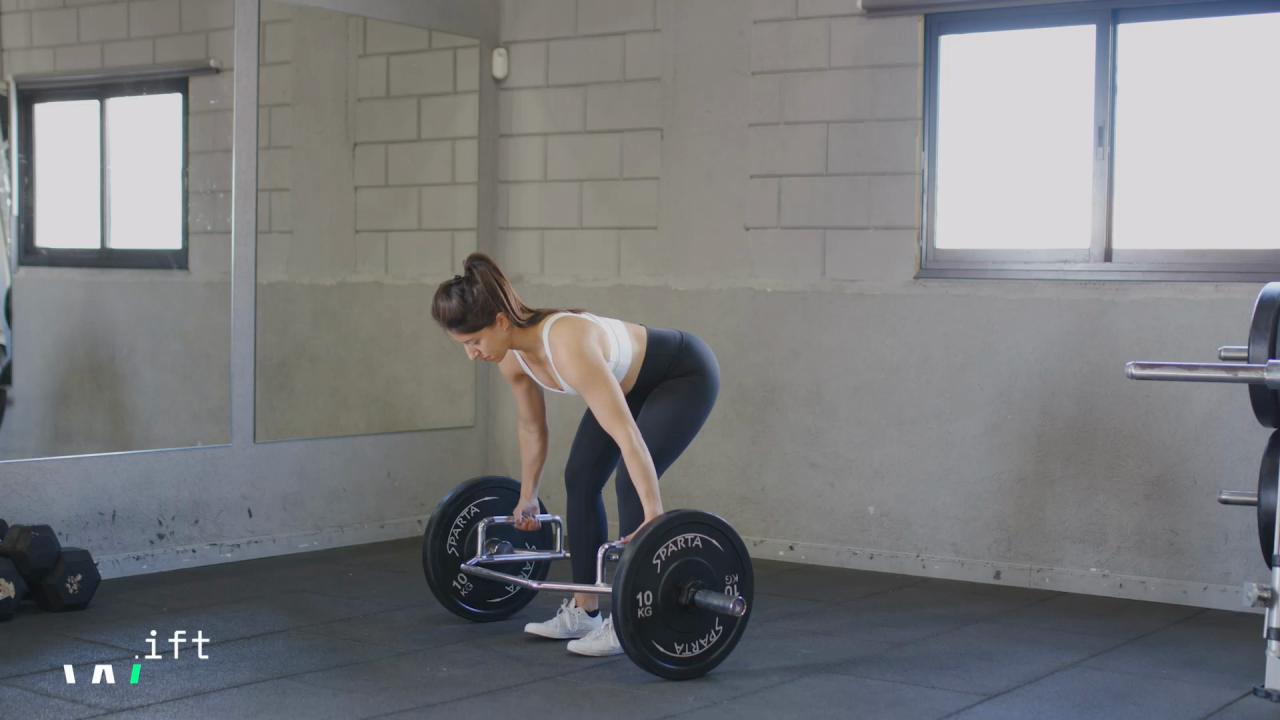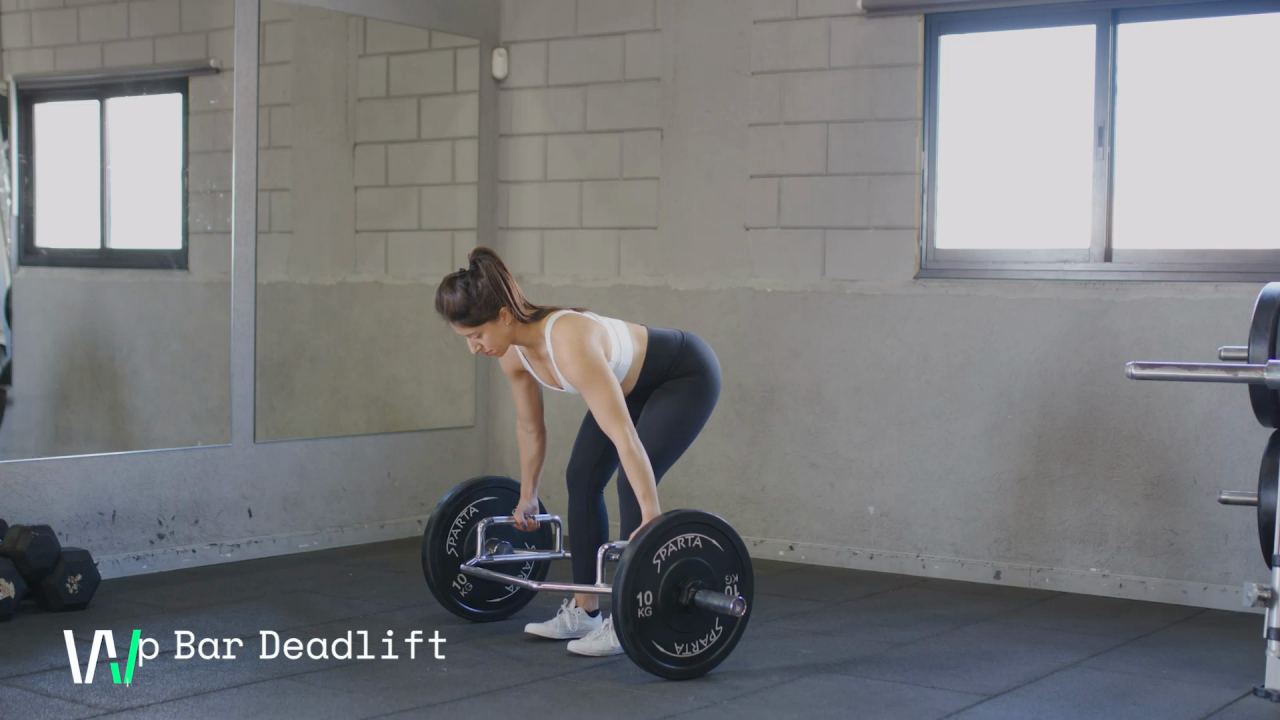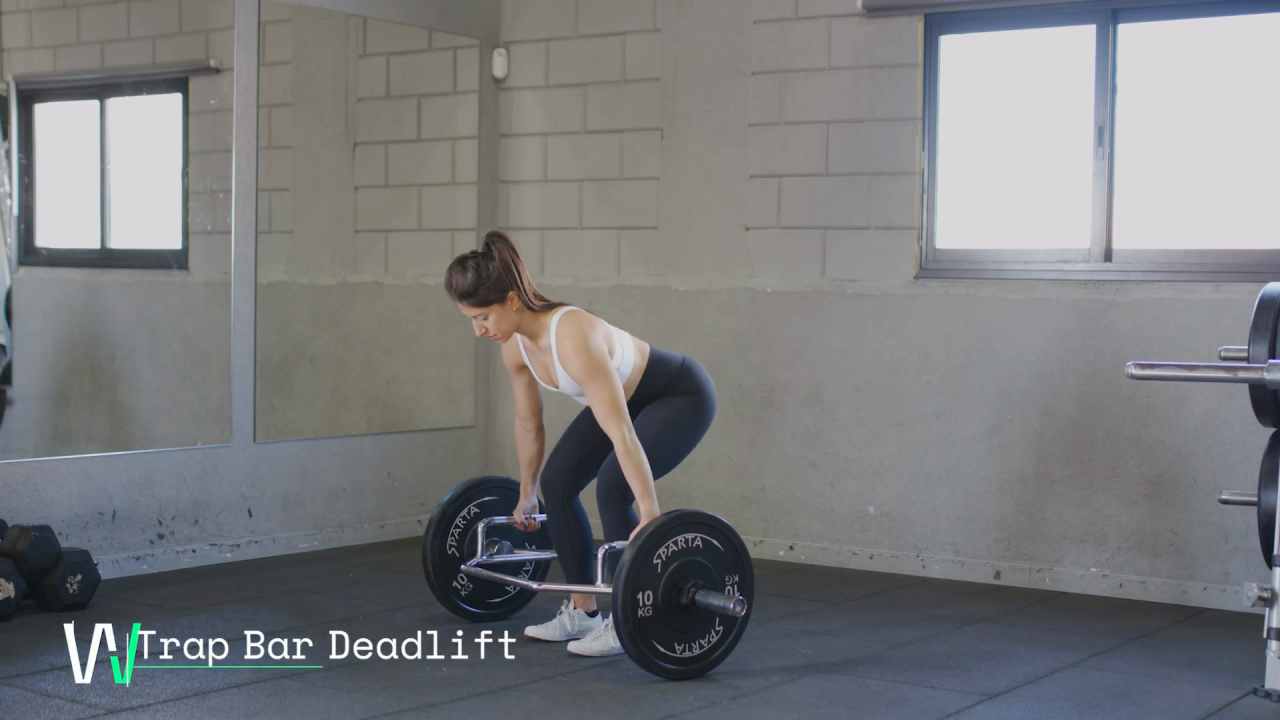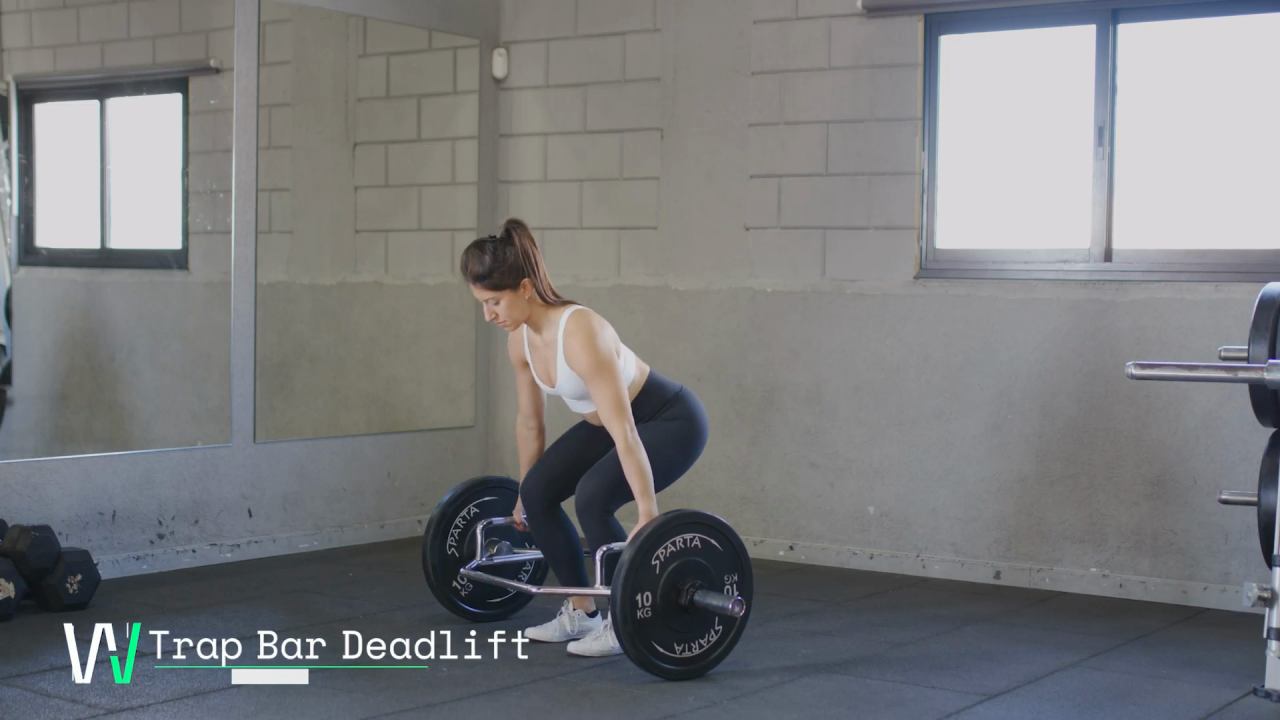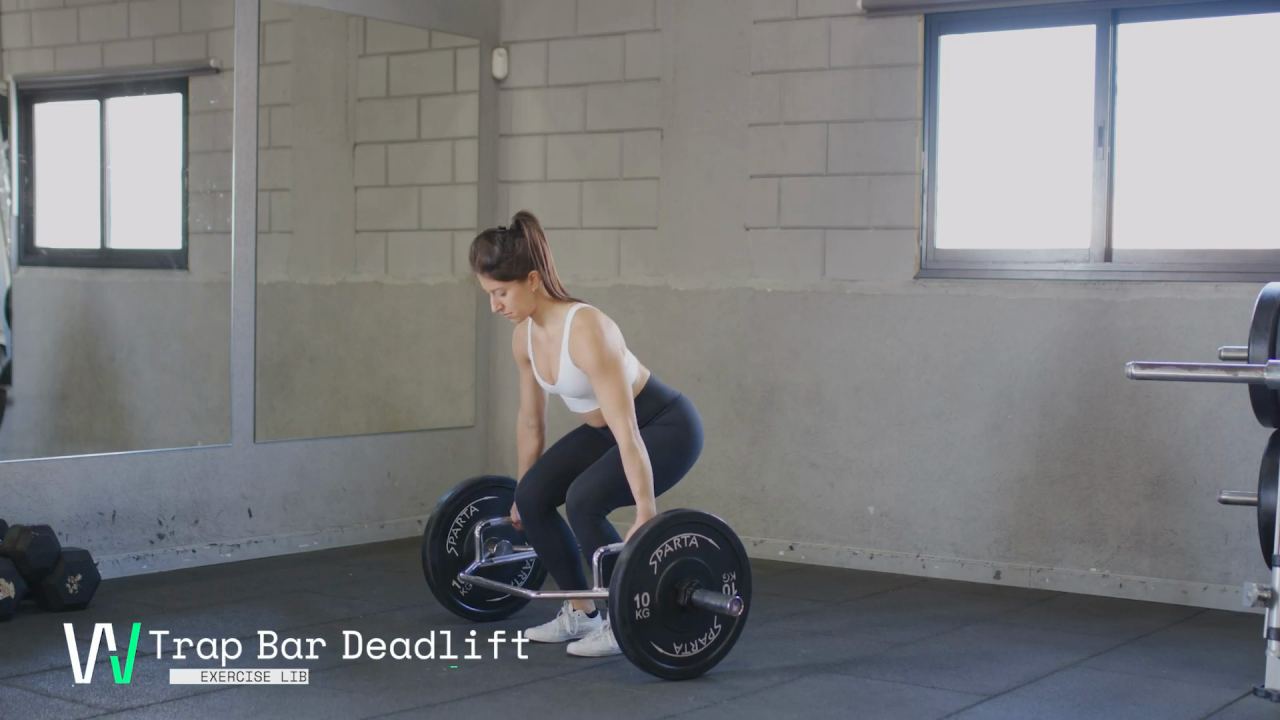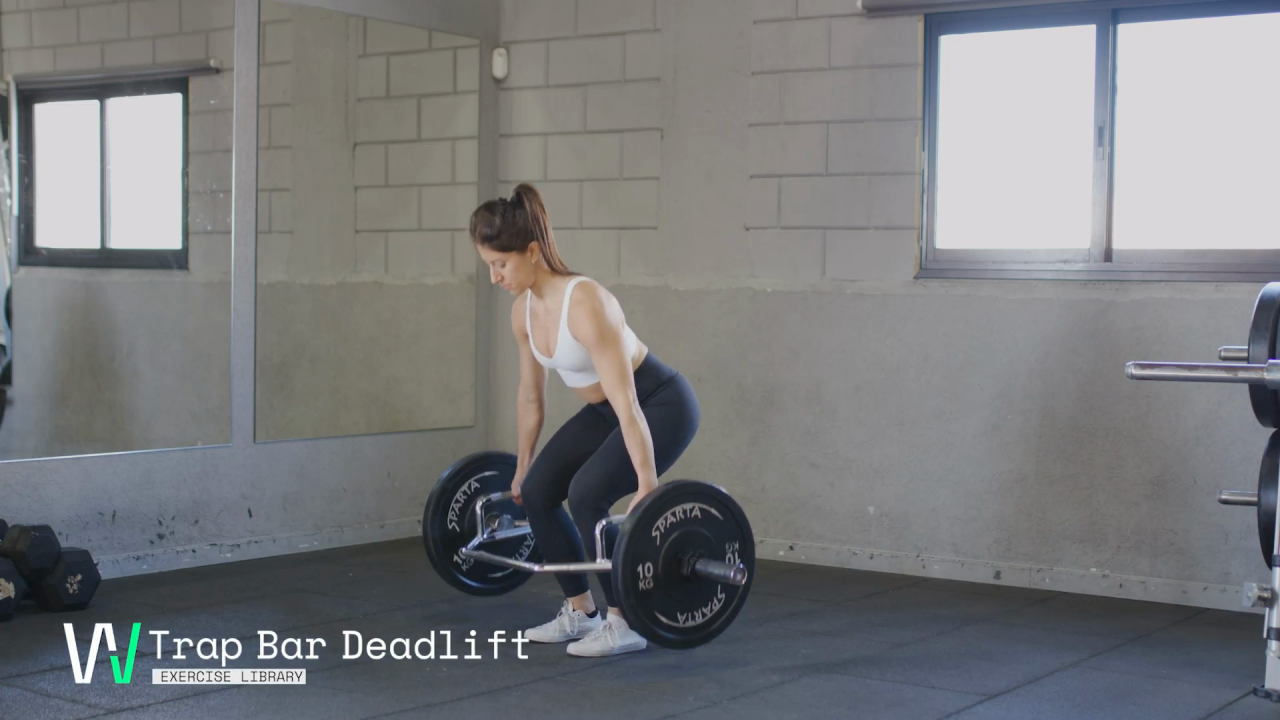
dt=0.3s
person 1, frame 1
left shoulder: (568, 346)
right shoulder: (513, 354)
left elbow: (627, 435)
right elbow: (532, 427)
left wrist: (654, 519)
right wrist: (528, 496)
left hip: (685, 374)
right hip: (632, 380)
left knee: (631, 483)
right knee: (580, 477)
right ankle: (583, 610)
person 1, frame 2
left shoulder: (569, 343)
right shoulder: (513, 352)
left elbow: (622, 436)
right elbow: (530, 427)
left wrist: (652, 518)
right wrist: (527, 497)
left hip: (686, 375)
right hip: (632, 382)
left knee: (632, 484)
right knee: (582, 478)
right ankle: (583, 611)
person 1, frame 3
left shoulder: (572, 338)
right shoulder: (515, 344)
left elbow: (621, 433)
right elbow: (528, 424)
left wrist: (651, 518)
right wrist: (527, 494)
left hip: (681, 394)
right hip: (630, 395)
left knee: (612, 488)
right knee: (556, 482)
right ankle: (581, 610)
person 1, frame 4
left shoulder: (581, 334)
right shoulder: (521, 339)
left elbow: (625, 434)
right elbow: (529, 422)
left wrist: (648, 516)
right wrist: (522, 495)
left hip: (671, 421)
right hip: (607, 424)
left knee: (592, 498)
right knee: (536, 493)
right ankle: (581, 611)
person 1, frame 5
left shoulder: (587, 332)
right shoulder: (525, 335)
left elbow: (626, 432)
right elbow: (530, 420)
left wrist: (647, 517)
right wrist: (518, 494)
left hip: (667, 426)
right hip: (605, 429)
left knee: (584, 500)
right knee: (531, 498)
right ankle: (581, 611)
person 1, frame 6
left shoulder: (586, 304)
right shoulder: (524, 309)
left elbow: (627, 403)
right elbow: (530, 394)
left wrist: (648, 490)
right wrist: (521, 469)
left hip: (662, 405)
right hip: (603, 409)
left knee: (587, 497)
right knee: (537, 495)
left ankle: (624, 623)
right ankle: (580, 612)
